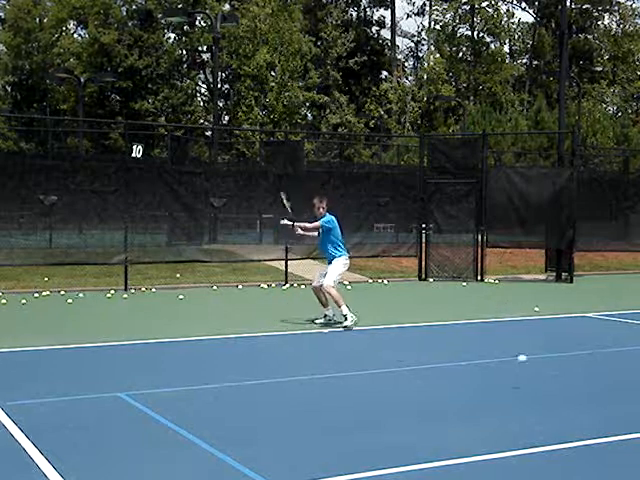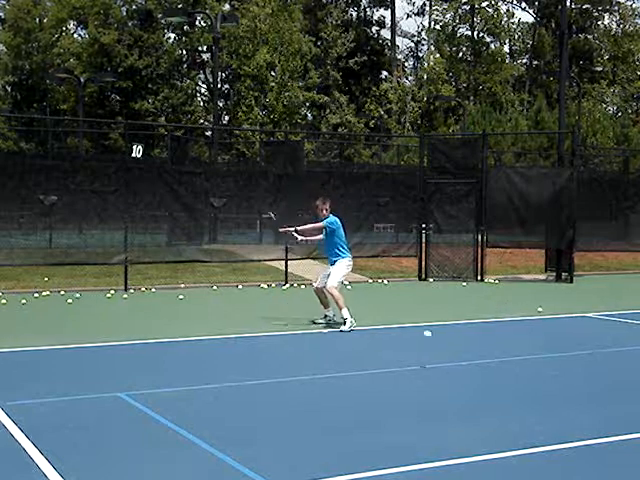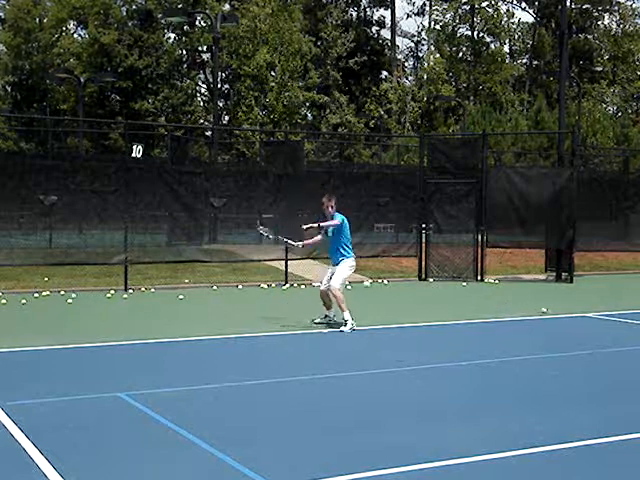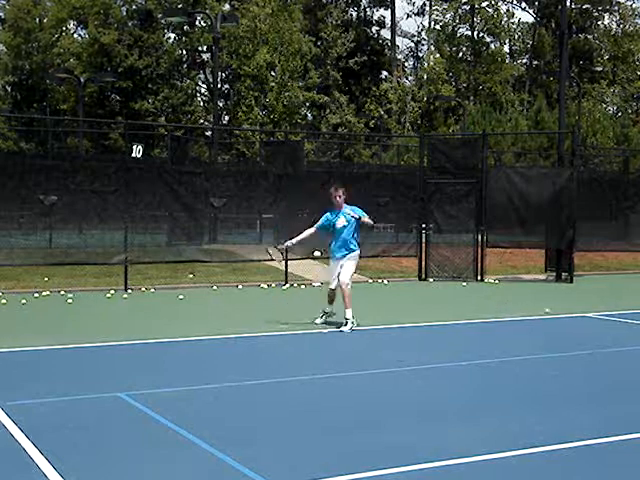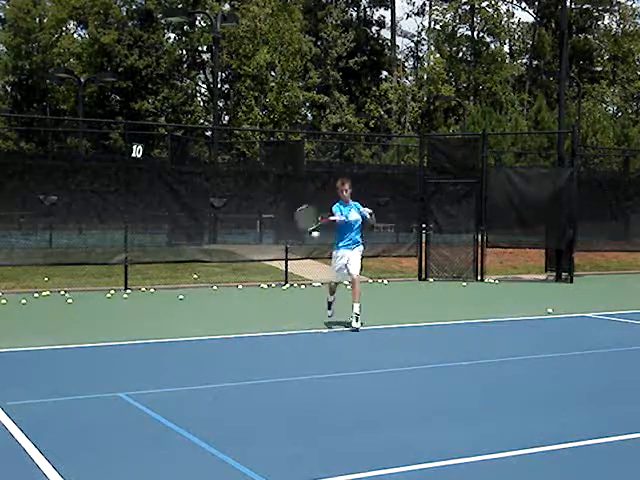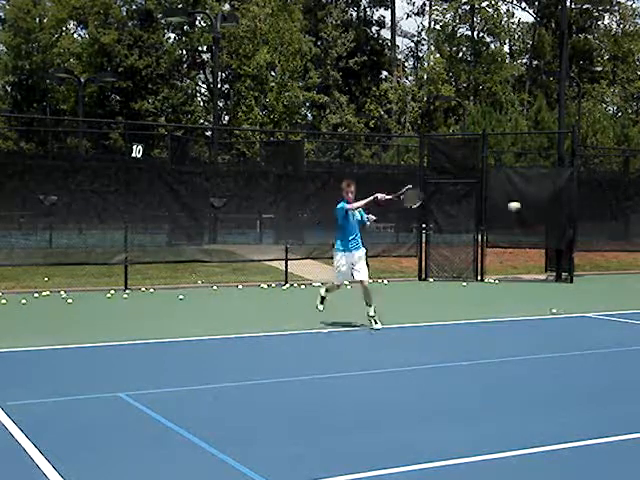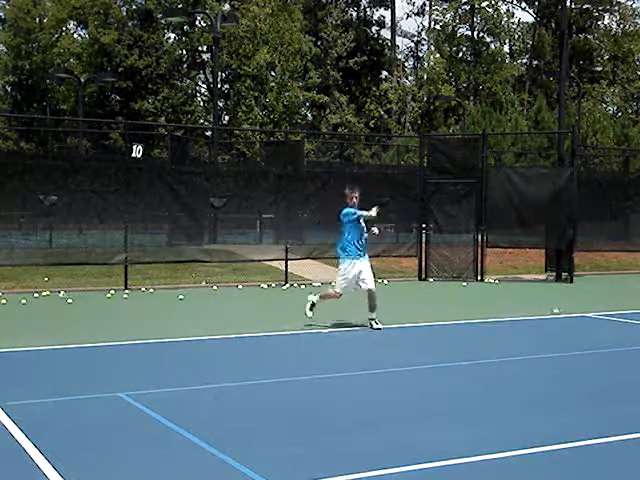
dt=0.1s
person 1, frame 1
left shoulder: (330, 219)
right shoulder: (321, 222)
left elbow: (311, 226)
left wrist: (292, 224)
right wrist: (302, 232)
left hip: (340, 259)
right hip: (332, 261)
left knee: (328, 285)
right knee: (315, 286)
left ankle: (348, 315)
right ankle: (329, 315)
person 1, frame 2
left shoulder: (333, 221)
right shoulder: (324, 224)
left elbow: (314, 227)
left wrist: (294, 229)
right wrist: (304, 238)
left hip: (343, 261)
right hip: (334, 262)
left knee: (330, 287)
right knee: (317, 287)
left ankle: (348, 319)
right ankle: (329, 315)
person 1, frame 3
left shoulder: (340, 218)
right shoulder: (327, 224)
left elbow: (334, 223)
right elbow: (322, 236)
left wrist: (315, 225)
right wrist: (304, 243)
left hip: (347, 260)
right hip: (335, 262)
left knee: (335, 288)
right knee: (323, 290)
left ankle: (349, 321)
right ankle: (329, 315)
person 1, frame 4
left shoulder: (353, 210)
right shoulder: (329, 216)
left elbow: (370, 223)
right elbow: (313, 230)
left wrist: (358, 217)
right wrist: (294, 241)
left hip: (351, 255)
right hip: (336, 256)
left knee: (344, 283)
right knee: (332, 288)
left ankle: (349, 319)
right ankle: (328, 312)
person 1, frame 5
left shoulder: (357, 205)
right shoulder: (336, 207)
left elbow: (372, 222)
right elbow: (338, 219)
left wrist: (371, 213)
right wrist: (337, 218)
left hip: (356, 248)
right hip: (340, 249)
left knee: (355, 277)
right knee: (335, 281)
left ankle: (356, 314)
right ankle: (331, 299)
person 1, frame 6
left shoulder: (358, 208)
right shoulder: (341, 207)
left elbow: (366, 224)
right elbow: (353, 207)
left wrist: (370, 219)
right wrist: (374, 197)
left hip: (358, 251)
right hip: (342, 252)
left knee: (364, 282)
right knee: (337, 284)
left ankle: (372, 315)
right ankle: (324, 292)
person 1, frame 7
left shoulder: (358, 213)
right shoulder: (346, 212)
right elbow: (371, 214)
left wrist: (373, 230)
right wrist: (373, 210)
left hip: (362, 258)
right hip: (348, 260)
left knee: (371, 290)
right knee: (337, 292)
left ankle: (372, 318)
right ankle: (314, 299)
